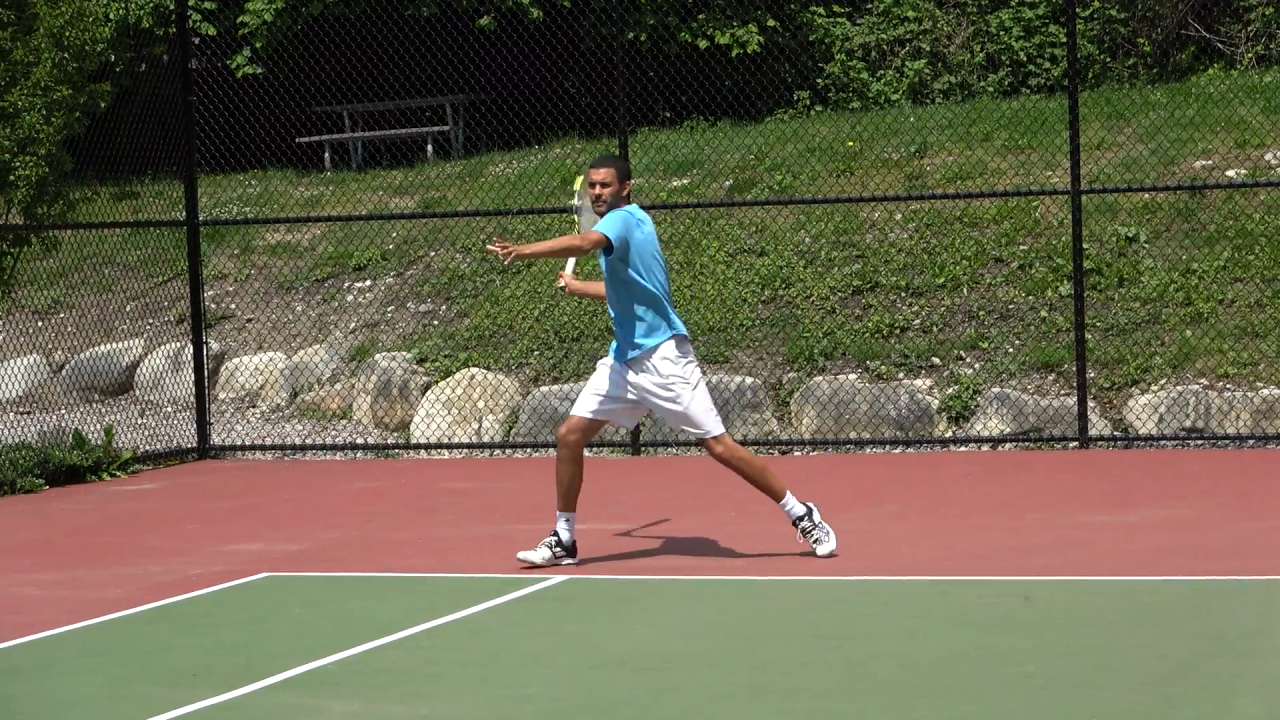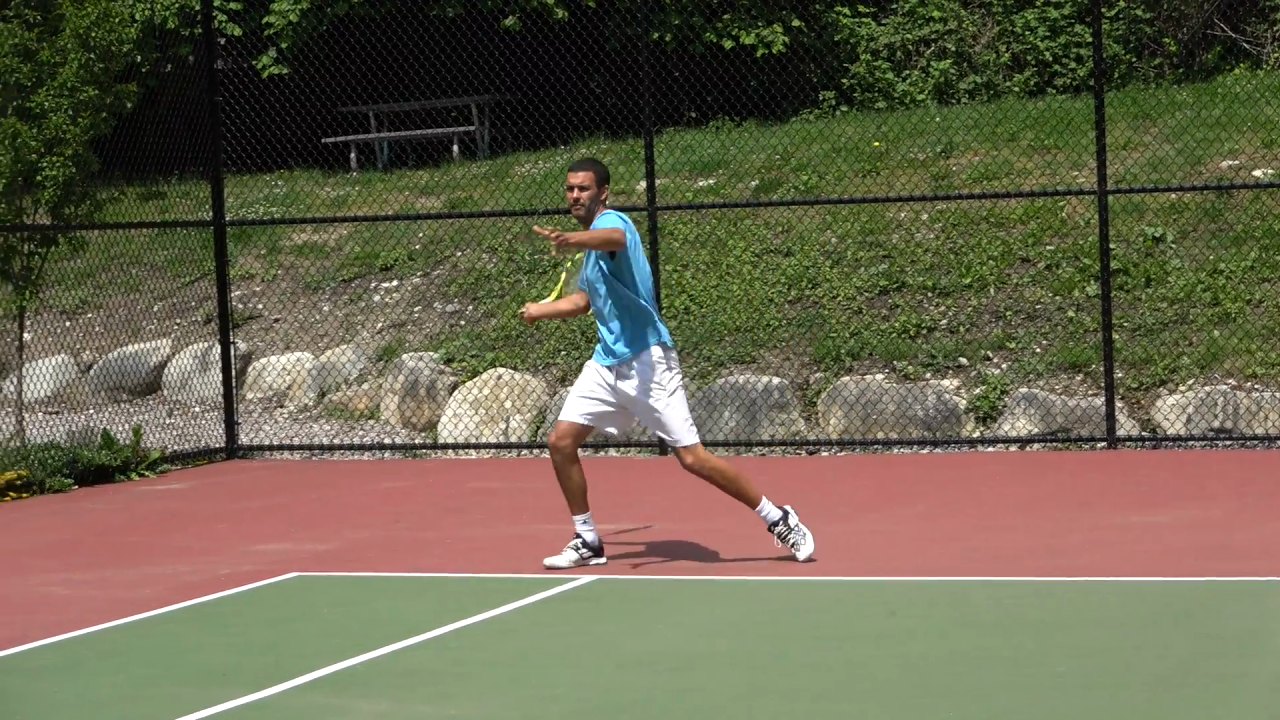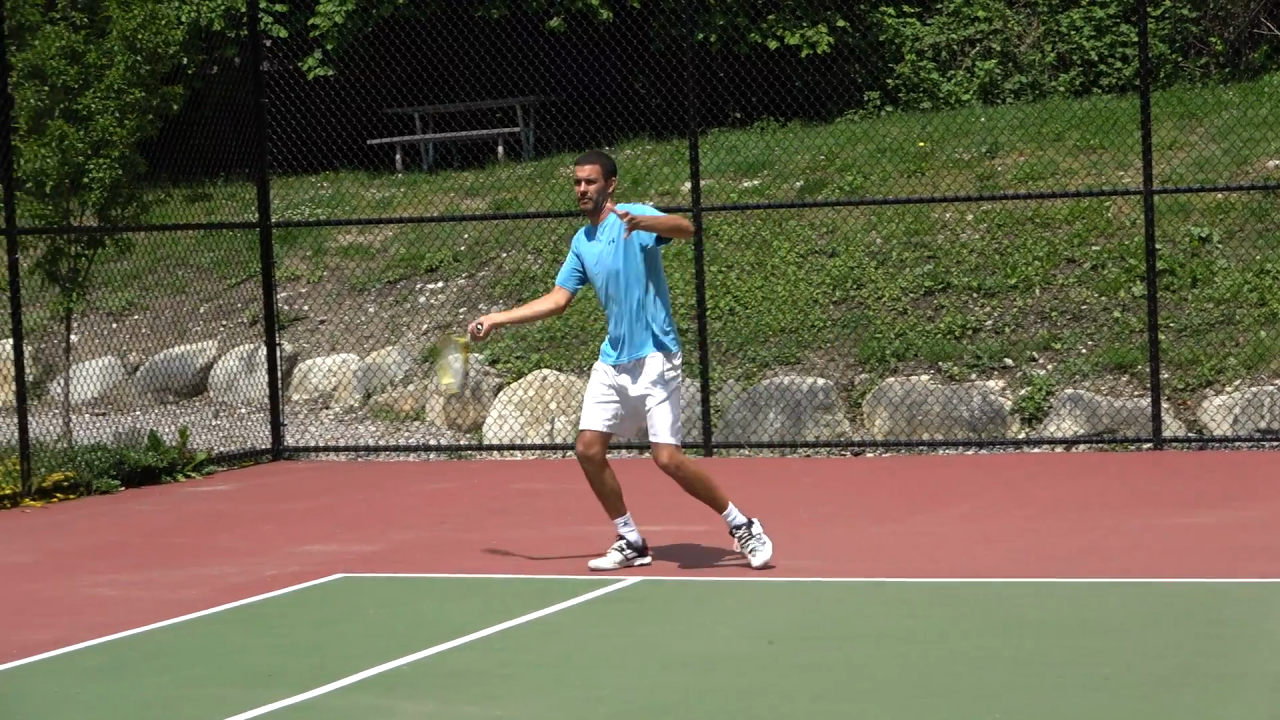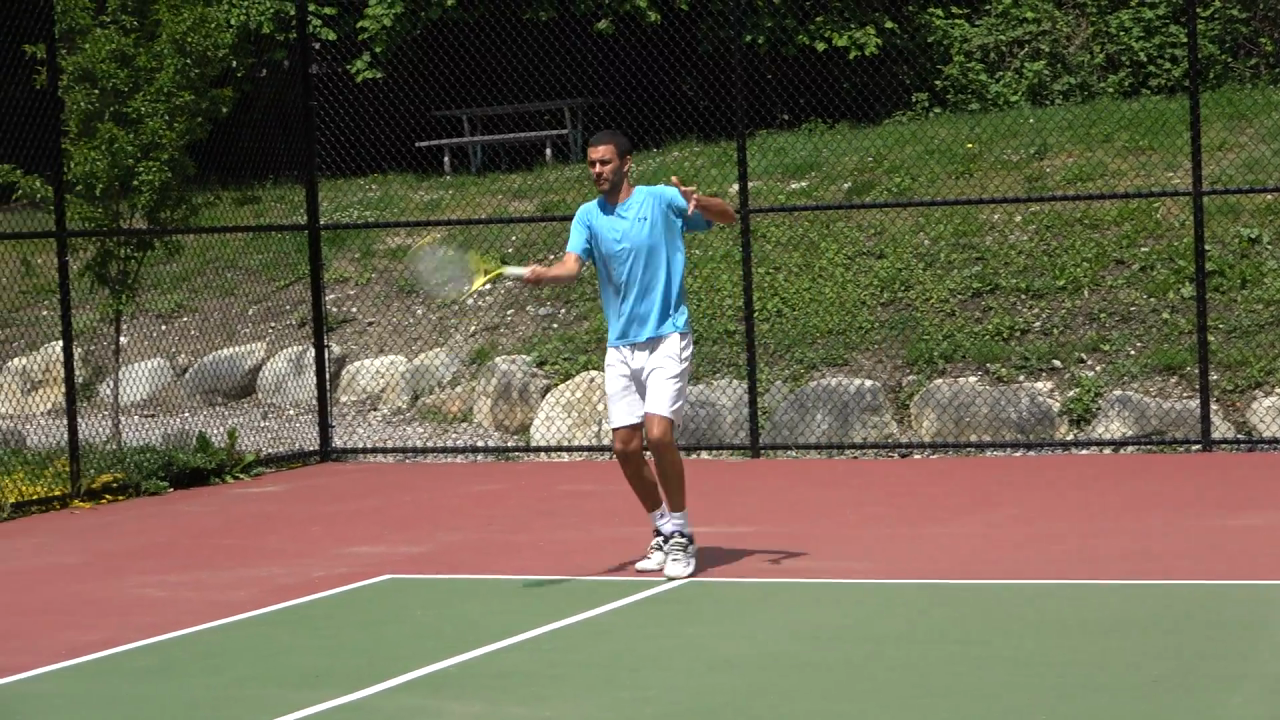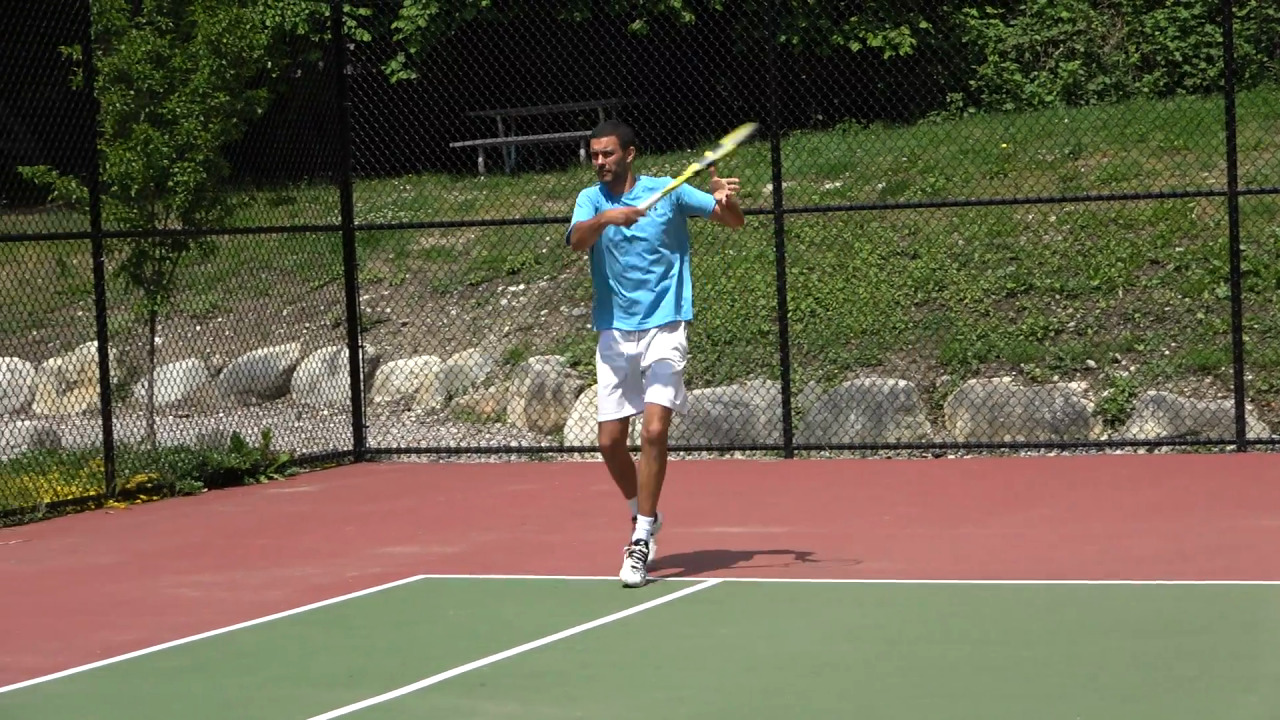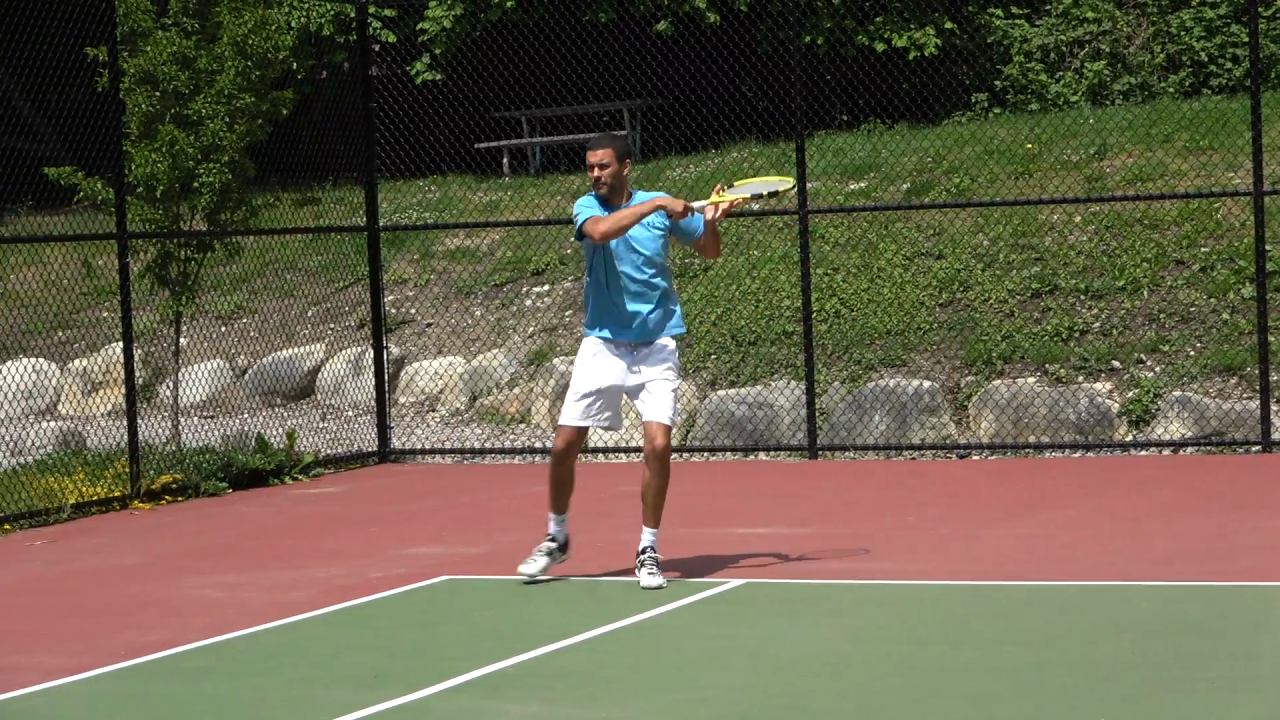
dt=0.1s
person 1, frame 1
left shoulder: (629, 217)
right shoulder: (612, 224)
left elbow: (587, 241)
left wrist: (523, 250)
right wrist: (576, 283)
left hip: (662, 354)
right hip: (623, 356)
left knee: (720, 447)
right knee: (569, 436)
left ankle: (801, 515)
right ankle: (564, 539)
person 1, frame 2
left shoulder: (612, 223)
right shoulder: (591, 247)
left elbow: (615, 239)
left wrist: (569, 238)
right wrist: (543, 309)
left hip: (647, 360)
right hip: (607, 361)
left knee: (693, 459)
right knee: (560, 442)
left ankle: (779, 519)
right ankle: (587, 540)
person 1, frame 3
left shoulder: (637, 216)
right shoulder: (581, 239)
left elbow: (685, 228)
right elbow: (557, 300)
left wrist: (634, 218)
right wrist: (498, 319)
left hip: (655, 355)
right hip: (612, 361)
left knee: (667, 459)
right knee: (588, 449)
left ankle: (740, 525)
right ankle: (632, 539)
person 1, frame 4
left shoulder: (660, 198)
right shoulder: (587, 214)
left elbow: (728, 217)
right elbow: (569, 268)
left wrist: (700, 200)
right wrist: (541, 273)
left hip: (666, 339)
right hip: (621, 345)
left knee: (659, 434)
right knee: (625, 446)
left ankle: (680, 533)
right ankle: (665, 529)
person 1, frame 5
left shoulder: (667, 190)
right shoulder: (589, 198)
left elbow: (734, 218)
right elbow: (577, 240)
left wrist: (729, 197)
right wrist: (605, 217)
left hip: (666, 331)
right hip: (616, 336)
left knee: (654, 431)
right knee: (609, 441)
left ankle: (642, 541)
right ankle: (643, 518)
person 1, frame 6
left shoulder: (661, 207)
right shoulder: (587, 206)
left elbow: (710, 251)
right elbow: (600, 231)
left wrist: (714, 219)
right wrist: (655, 204)
left hip: (656, 345)
right hip: (602, 345)
left knee: (657, 445)
right knee: (564, 446)
left ankle: (647, 549)
right ankle: (556, 538)
